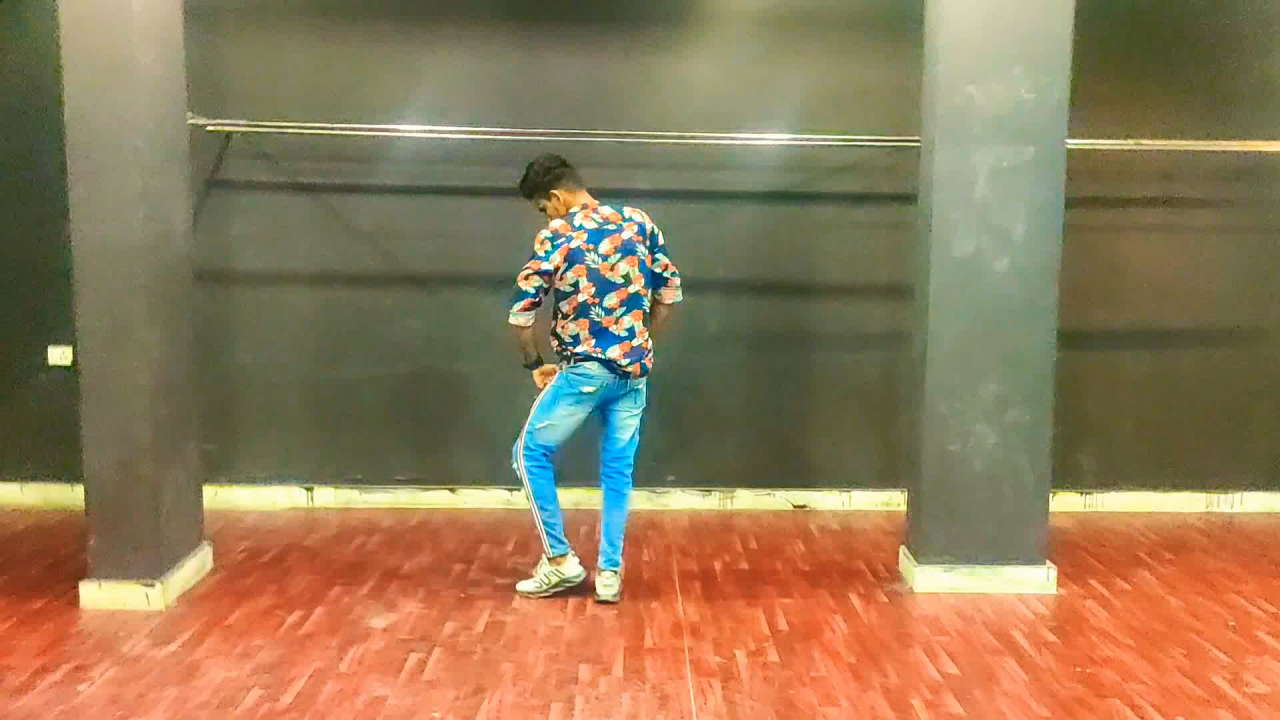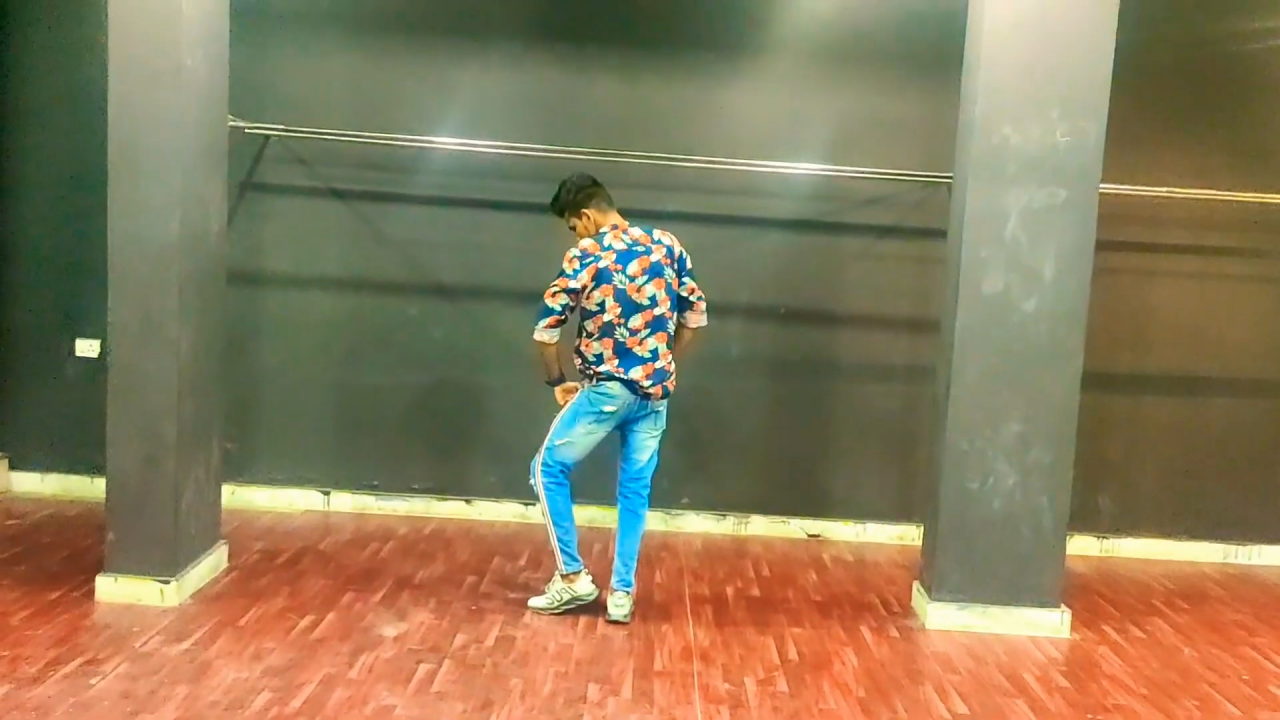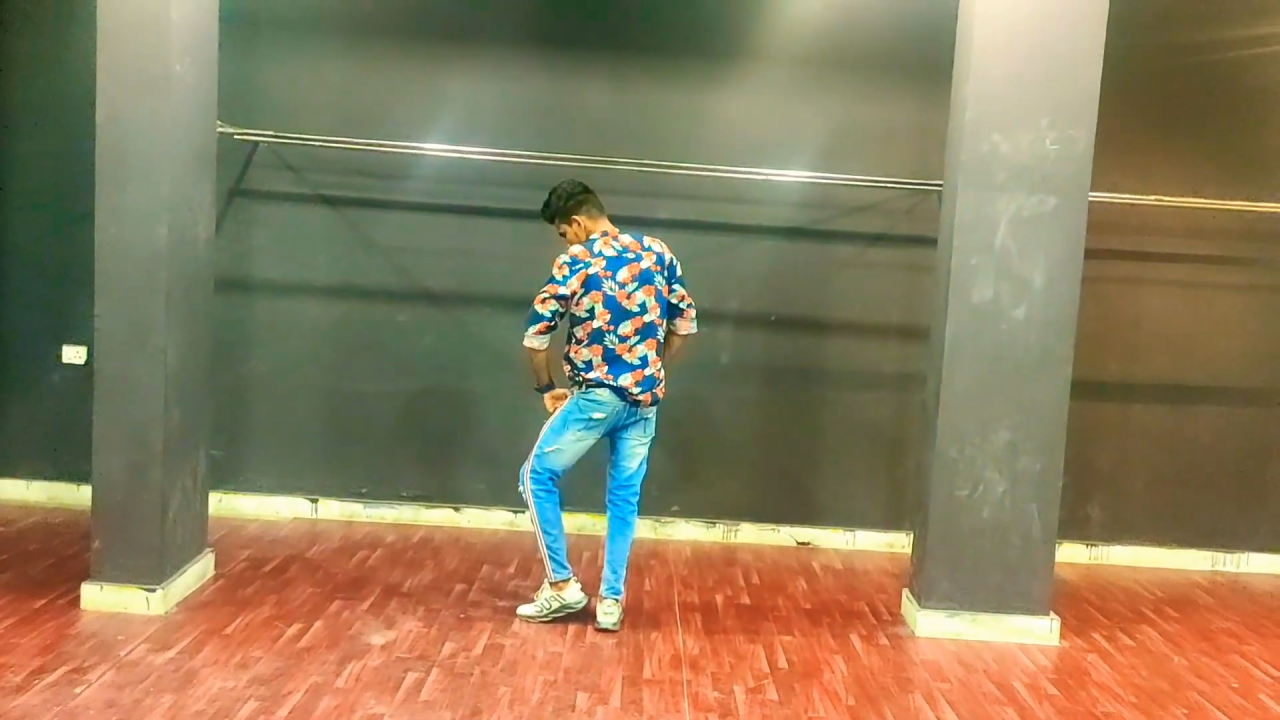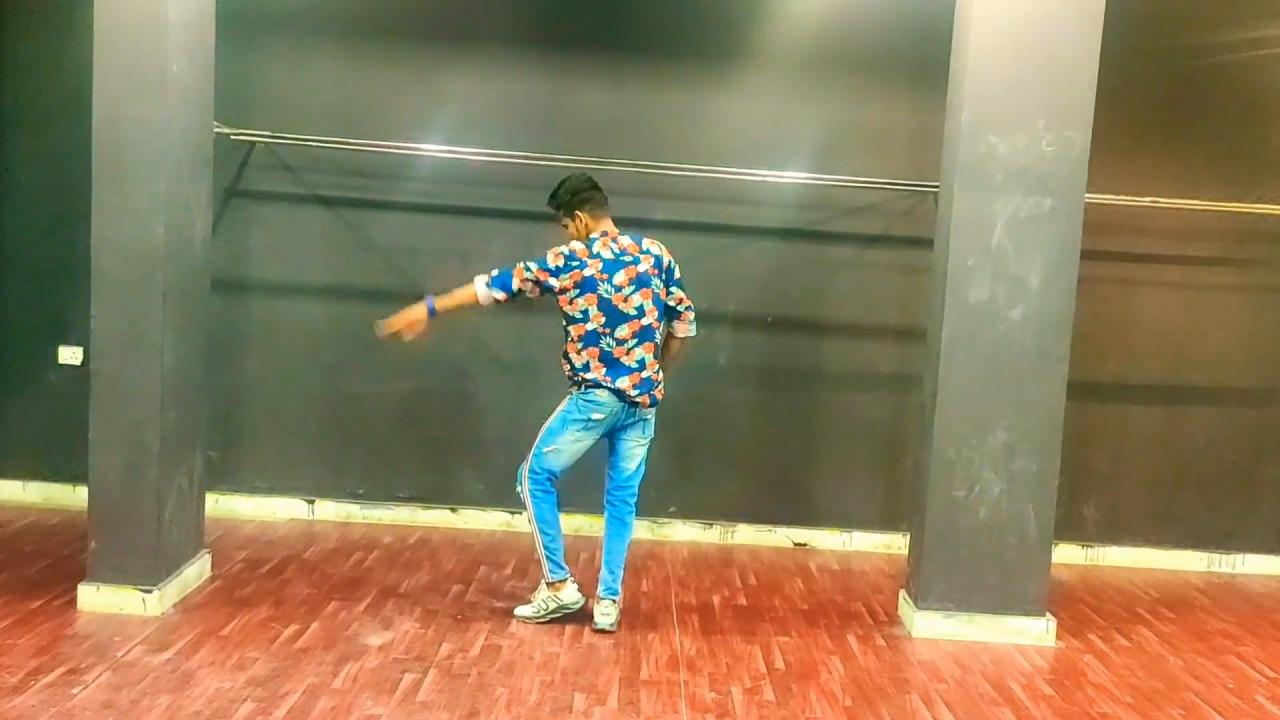
dt=0.7s
person 1, frame 1
left shoulder: (555, 236)
right shoulder: (637, 221)
left elbow: (520, 313)
right elbow: (670, 291)
left wrist: (535, 364)
left hip: (585, 370)
right hip: (634, 370)
left knee: (530, 453)
right knee: (618, 469)
left ankle: (560, 560)
right ankle: (610, 573)
person 1, frame 2
left shoulder: (584, 255)
right shoulder: (667, 245)
left elbow: (546, 329)
right elbow: (695, 316)
left wrist: (557, 381)
left hip: (607, 389)
right hip: (656, 392)
left knee: (548, 470)
right knee: (635, 490)
left ankle: (573, 577)
right ankle: (622, 593)
person 1, frame 3
left shoulder: (574, 262)
right shoulder: (657, 252)
left elbow: (536, 334)
right elbow: (685, 323)
left wrist: (546, 388)
left hip: (596, 396)
right hip: (645, 398)
left knee: (537, 476)
right knee: (624, 497)
left ankle: (562, 585)
right ankle: (611, 600)
person 1, frame 4
left shoulder: (568, 260)
right shoulder: (657, 254)
left elbow: (497, 287)
right elbow: (684, 324)
left wrist: (429, 307)
left hip: (596, 396)
right hip: (645, 400)
left knee: (537, 477)
right knee: (622, 498)
left ankle: (560, 586)
right ankle: (608, 601)
